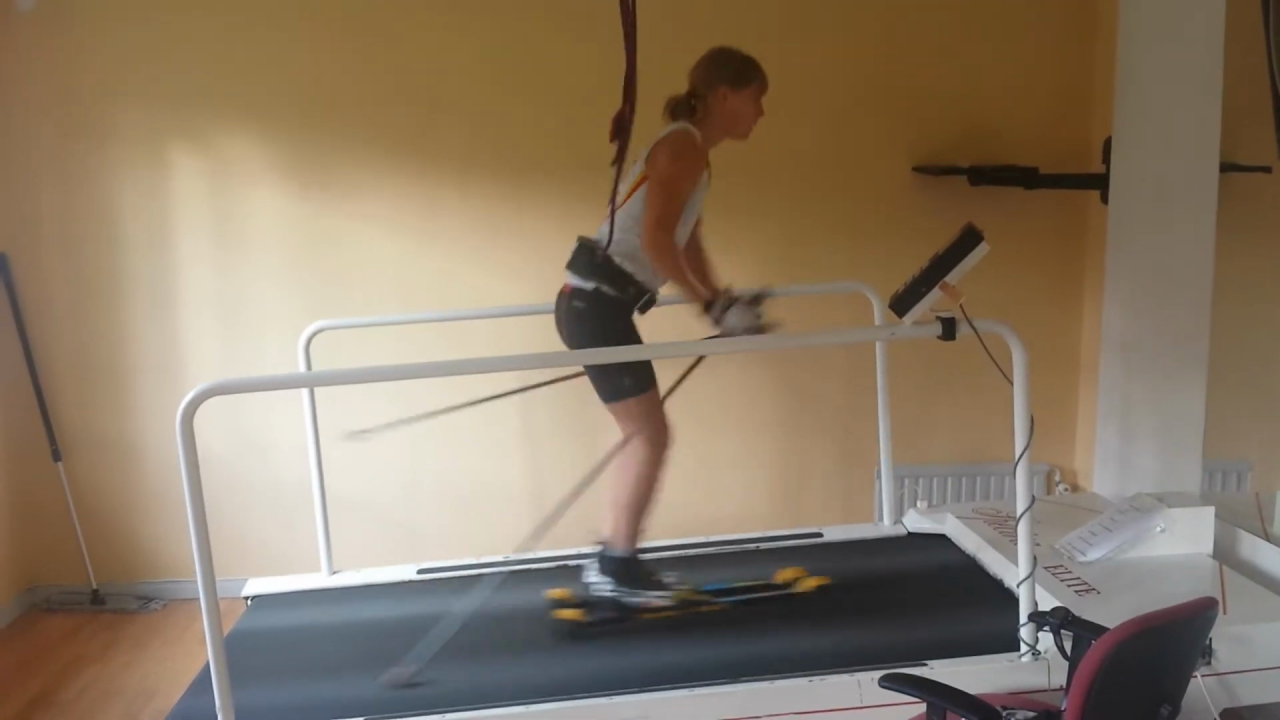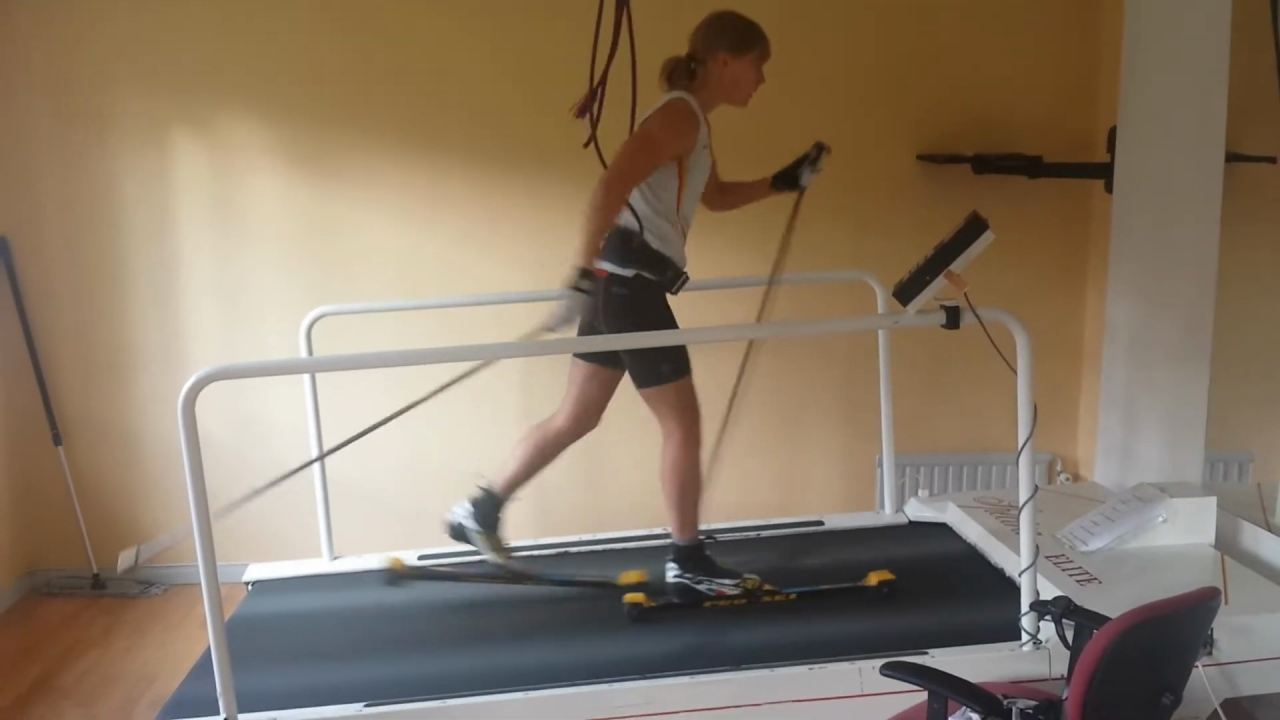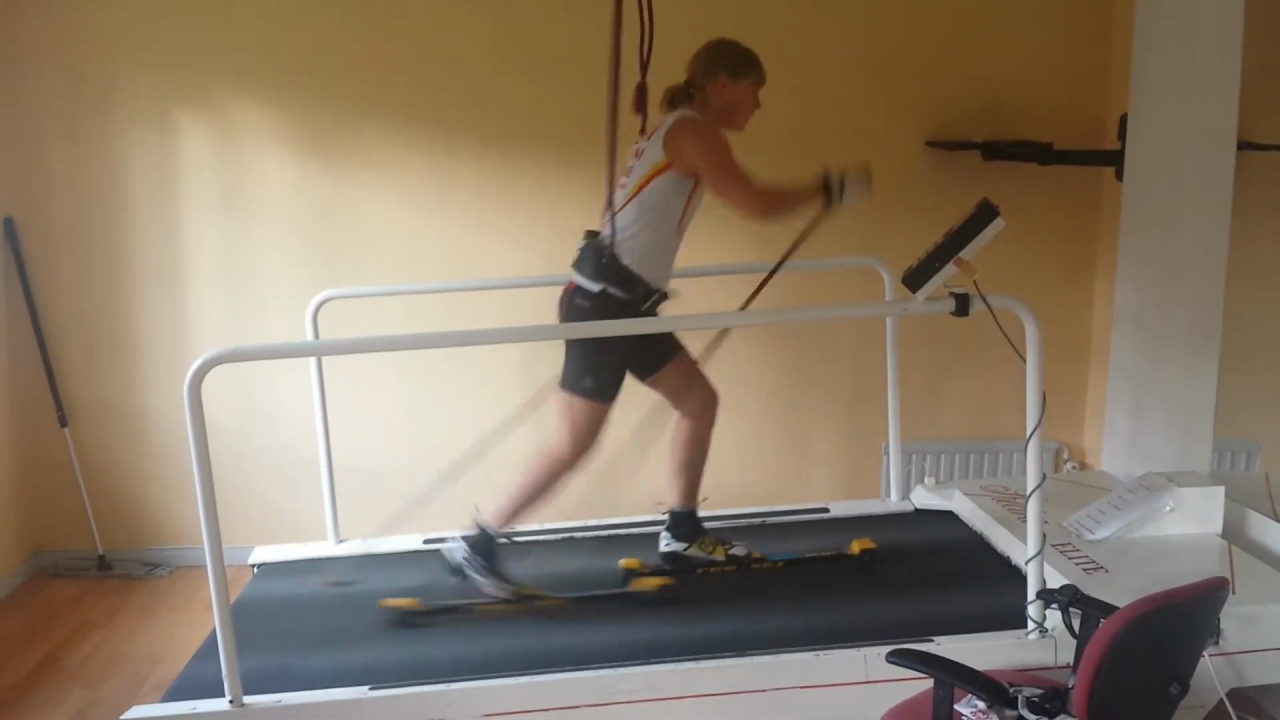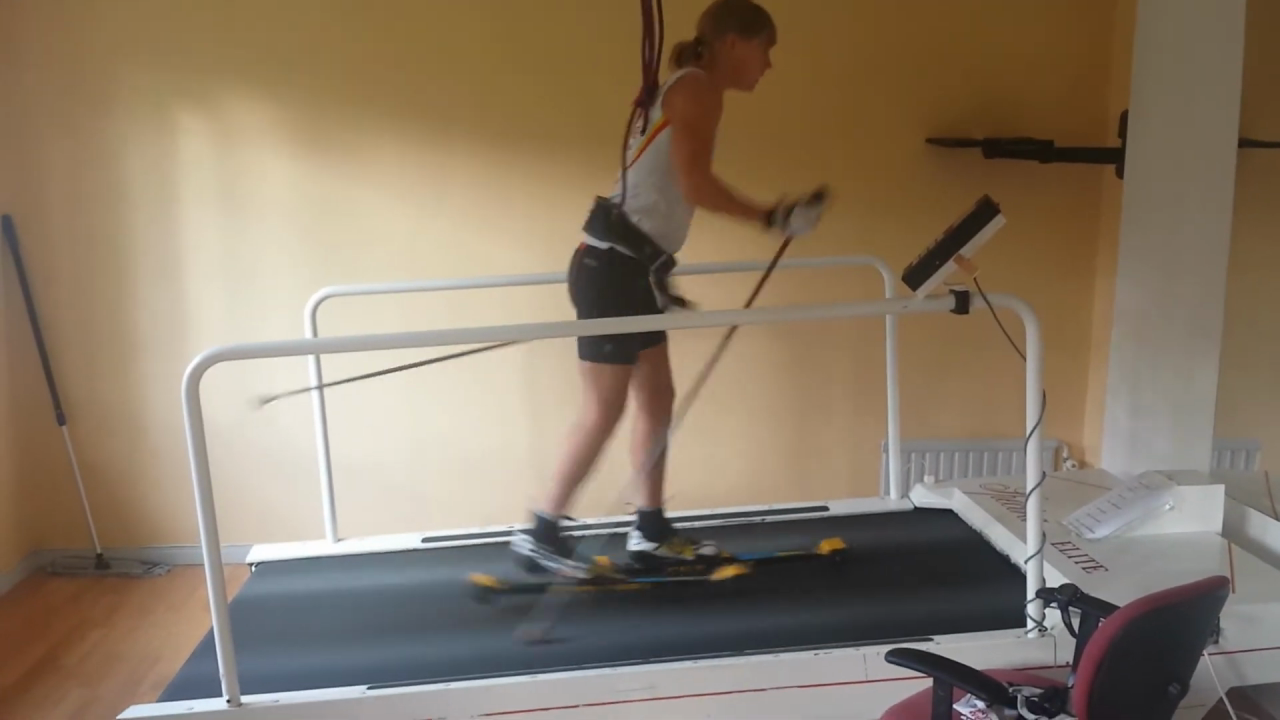
dt=0.4s
person 1, frame 1
left shoulder: (687, 151)
right shoulder: (682, 147)
left elbow: (688, 245)
right elbow: (655, 242)
left wrist: (721, 304)
right wrist: (714, 306)
left hip: (603, 303)
right hip: (596, 303)
left knee: (643, 436)
right knee: (651, 437)
left ankle: (613, 564)
right ankle: (617, 568)
person 1, frame 2
left shoulder: (695, 118)
right shoulder: (678, 116)
left elbow: (715, 197)
right elbow: (612, 186)
left wrist: (783, 180)
right wrist: (580, 279)
left hip: (618, 286)
right hip: (628, 286)
left knee: (576, 417)
right knee: (682, 423)
left ankle: (481, 510)
right ankle: (688, 563)
person 1, frame 3
left shoulder: (670, 134)
right shoulder: (693, 133)
right elbow: (755, 203)
right wrist: (828, 188)
left hip: (620, 301)
right hip: (605, 303)
left knee: (701, 403)
right knee: (573, 443)
left ankle: (682, 533)
right ankle: (479, 544)
person 1, frame 4
left shoulder: (687, 95)
right shoulder: (697, 90)
right elbow: (696, 186)
left wrist: (656, 273)
right wrist: (773, 216)
left hip: (628, 265)
right hip: (612, 264)
left knee: (657, 399)
right knee: (604, 411)
left ankle: (650, 530)
right ankle: (541, 532)
